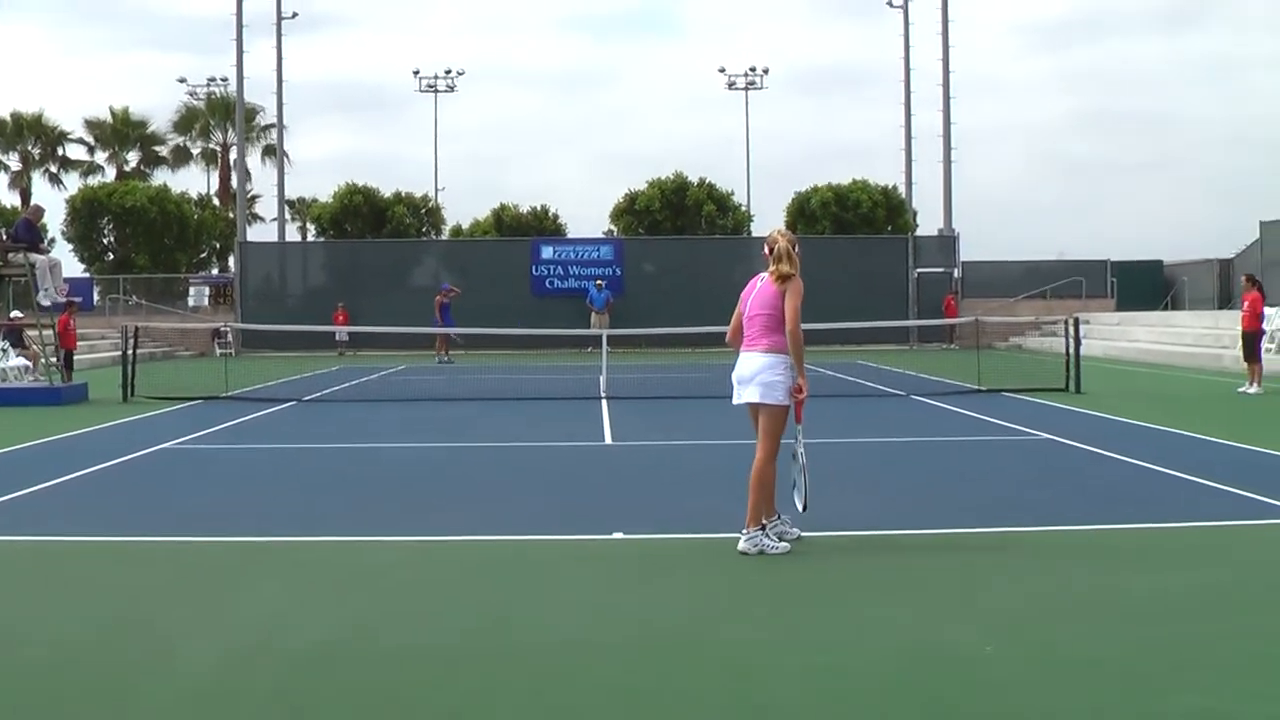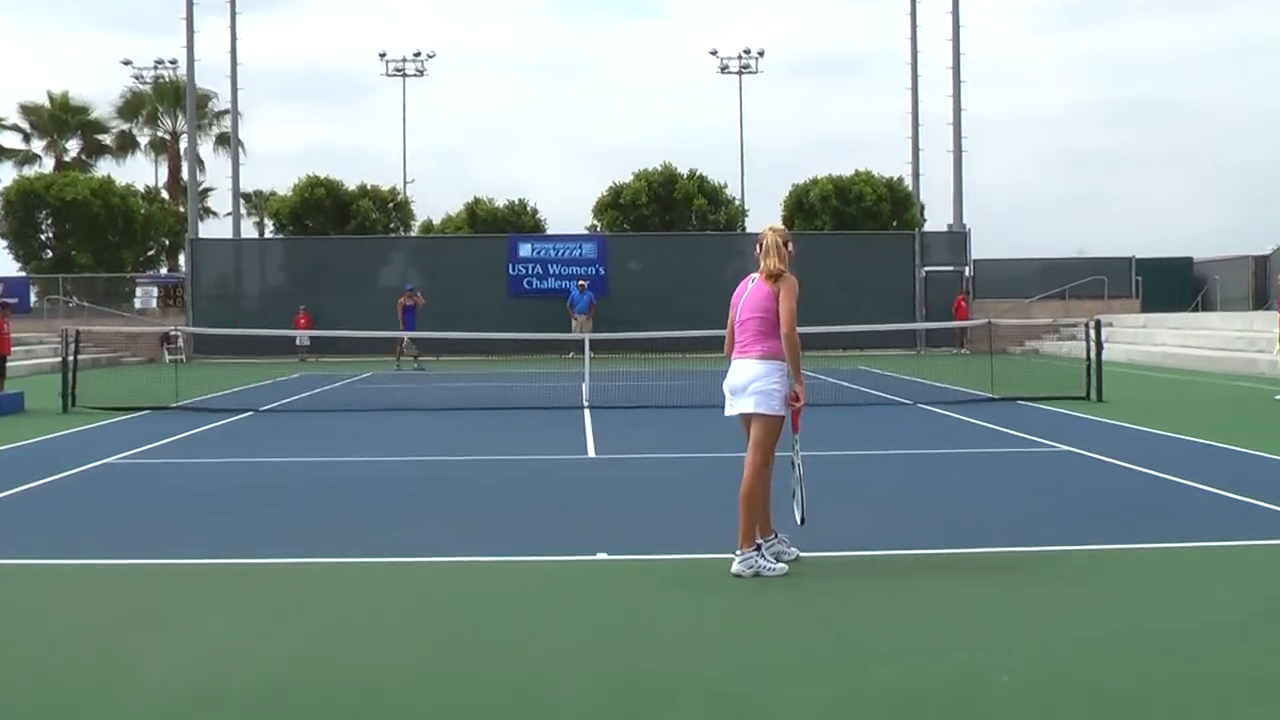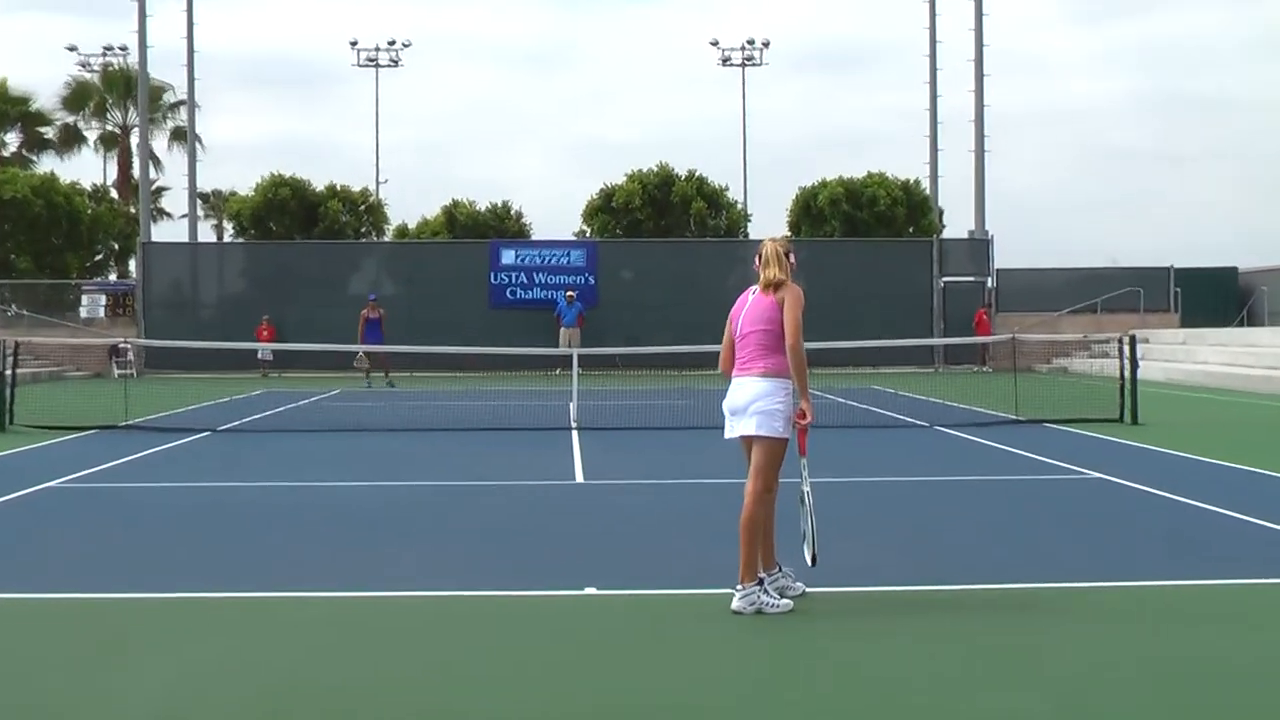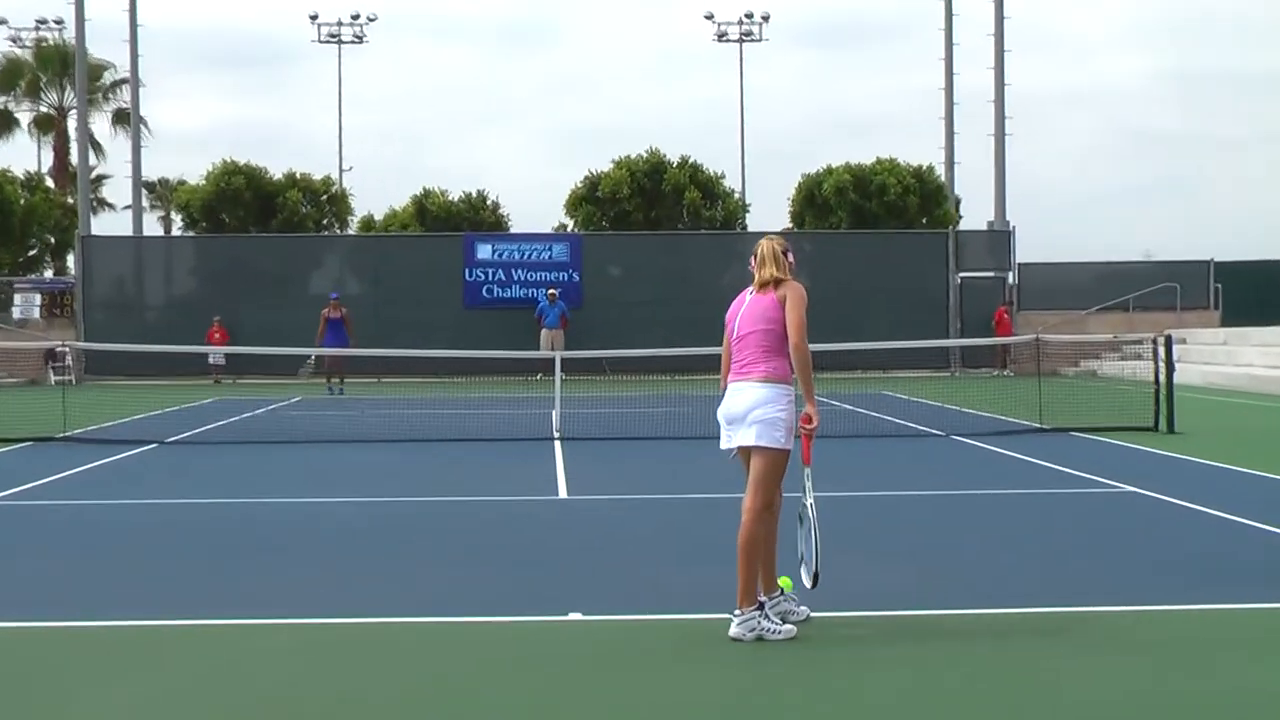
dt=0.3s
person 1, frame 1
left shoulder: (753, 284)
right shoulder: (791, 282)
left elbow: (732, 336)
right elbow: (793, 329)
right wrist: (801, 374)
left hip: (747, 366)
right hip: (772, 366)
left knee: (767, 449)
right knee: (766, 452)
left ankle: (771, 520)
right ankle: (751, 532)
person 1, frame 2
left shoulder: (744, 285)
right shoulder: (785, 281)
left elbow: (729, 346)
right elbow: (787, 331)
right wrist: (798, 380)
left hip: (738, 373)
right hip: (766, 373)
left knee: (763, 461)
right knee: (756, 465)
left ankle: (767, 539)
right ankle: (746, 553)
person 1, frame 3
left shoulder: (743, 299)
right shoulder: (789, 291)
left elbow: (724, 365)
right elbow: (793, 344)
right wrist: (804, 396)
left hip: (738, 391)
right hip: (769, 391)
left knee: (765, 487)
right knee: (758, 492)
left ankle: (770, 573)
right ankle: (747, 589)
person 1, frame 4
left shoulder: (738, 301)
right shoulder: (791, 289)
right elbow: (796, 343)
right wrist: (810, 401)
left hip: (735, 398)
right hip: (768, 397)
left knee: (769, 501)
right knee: (756, 507)
left ankle: (771, 597)
right ankle: (746, 613)
